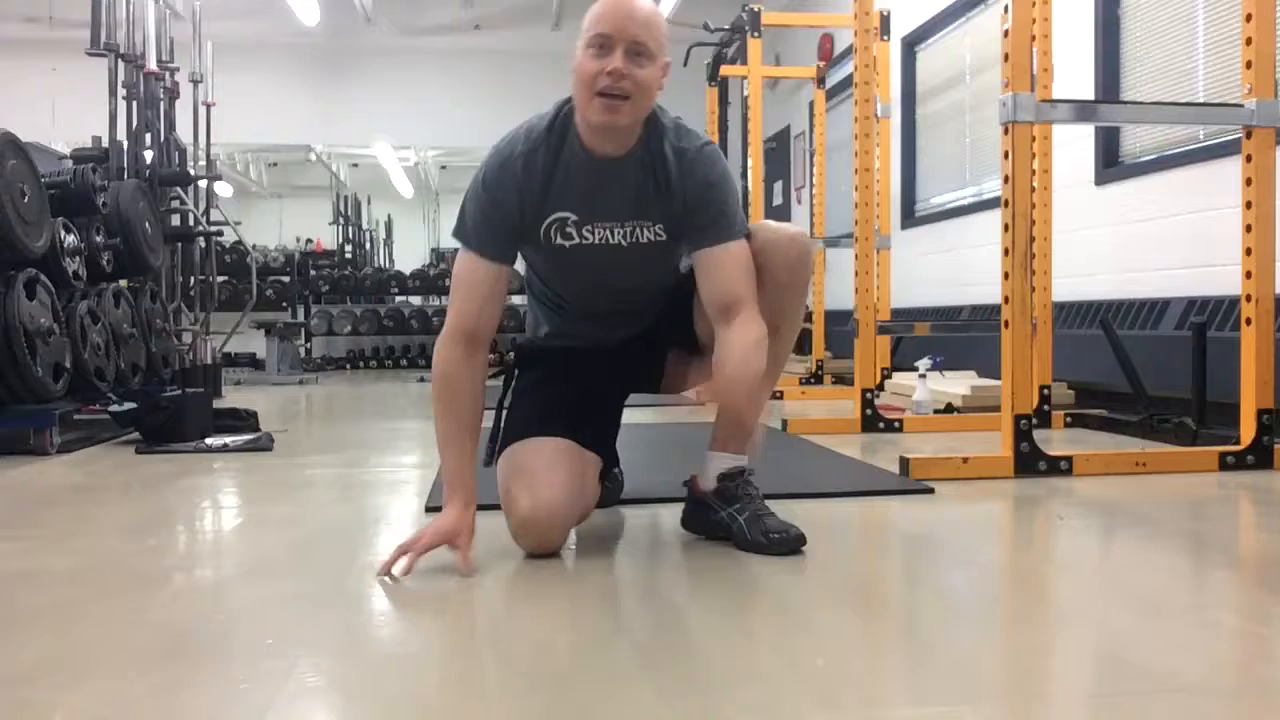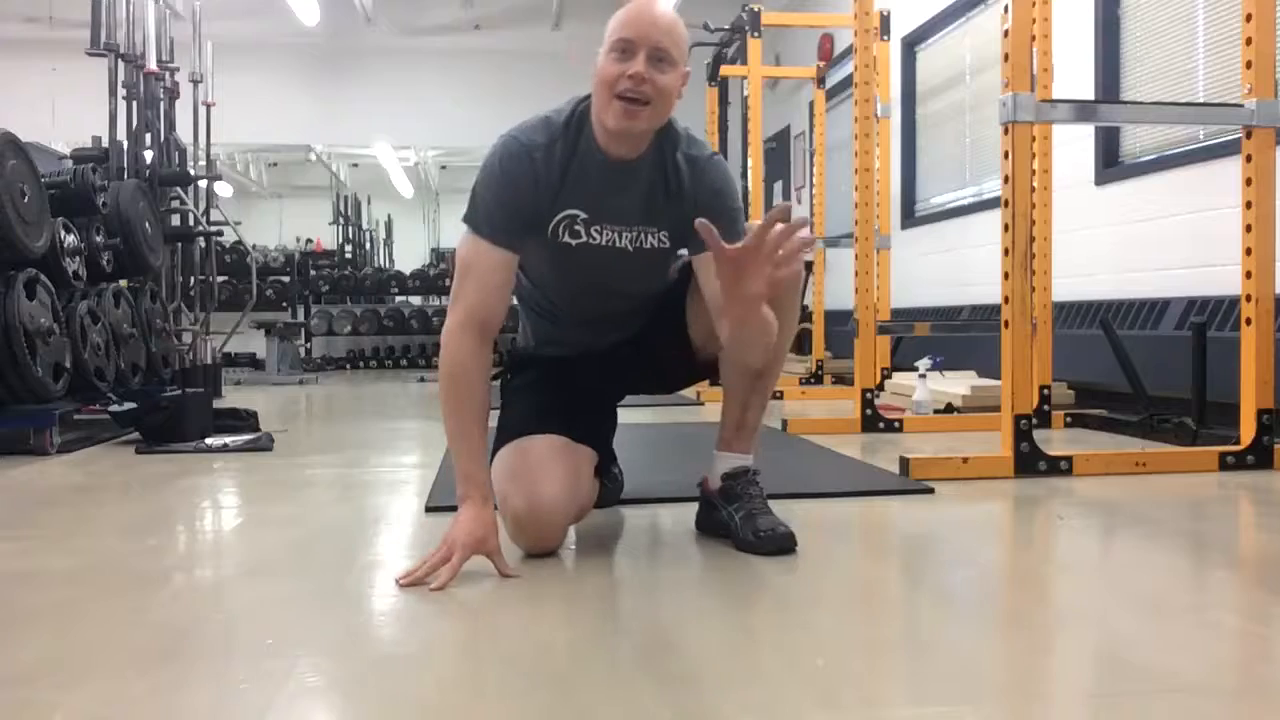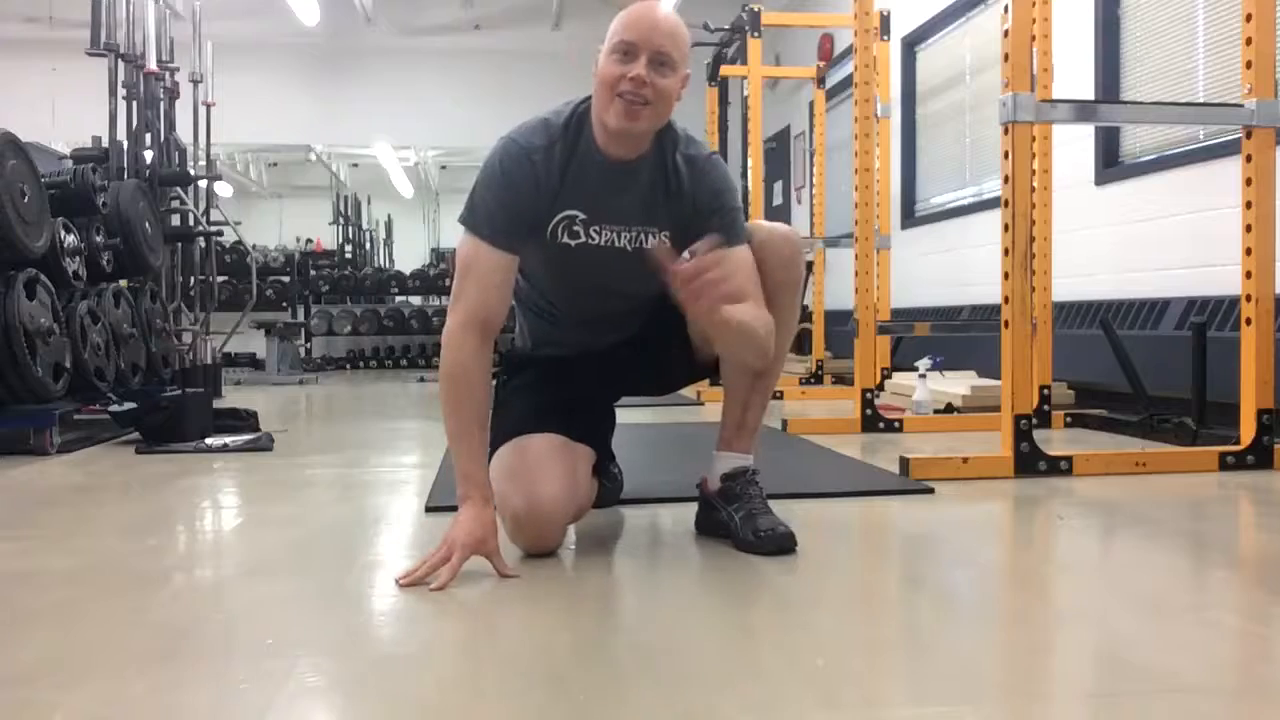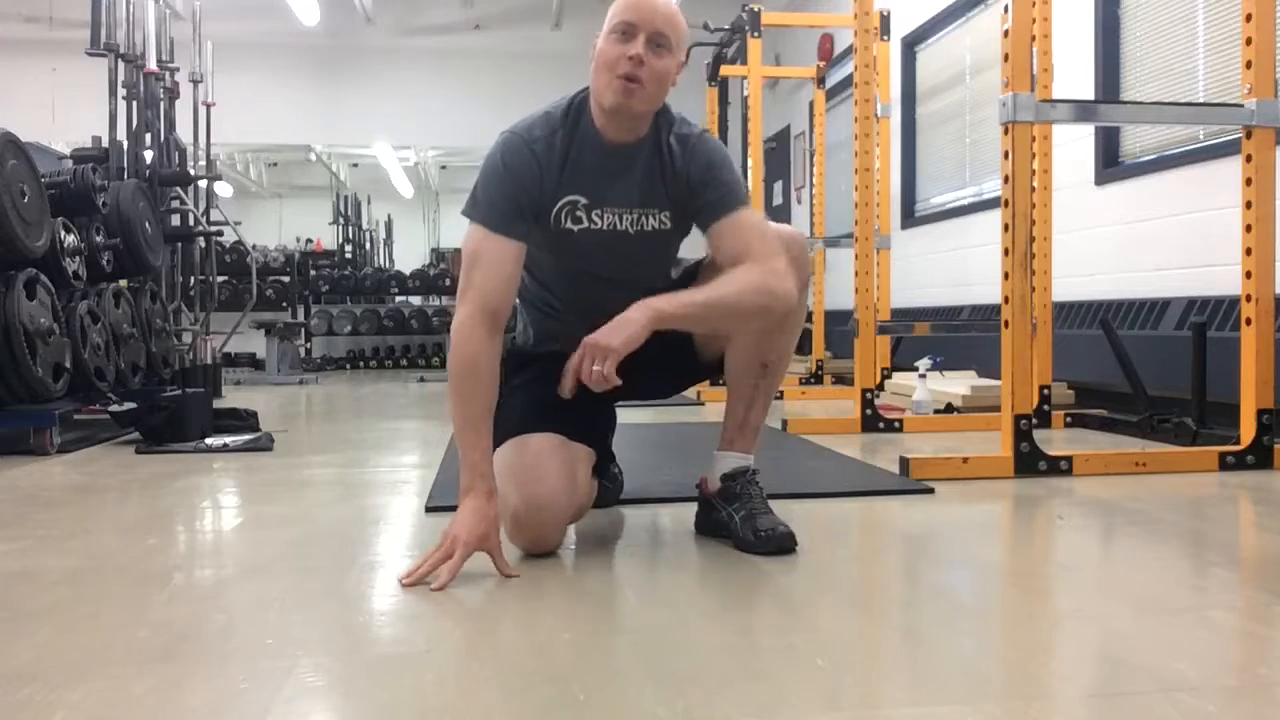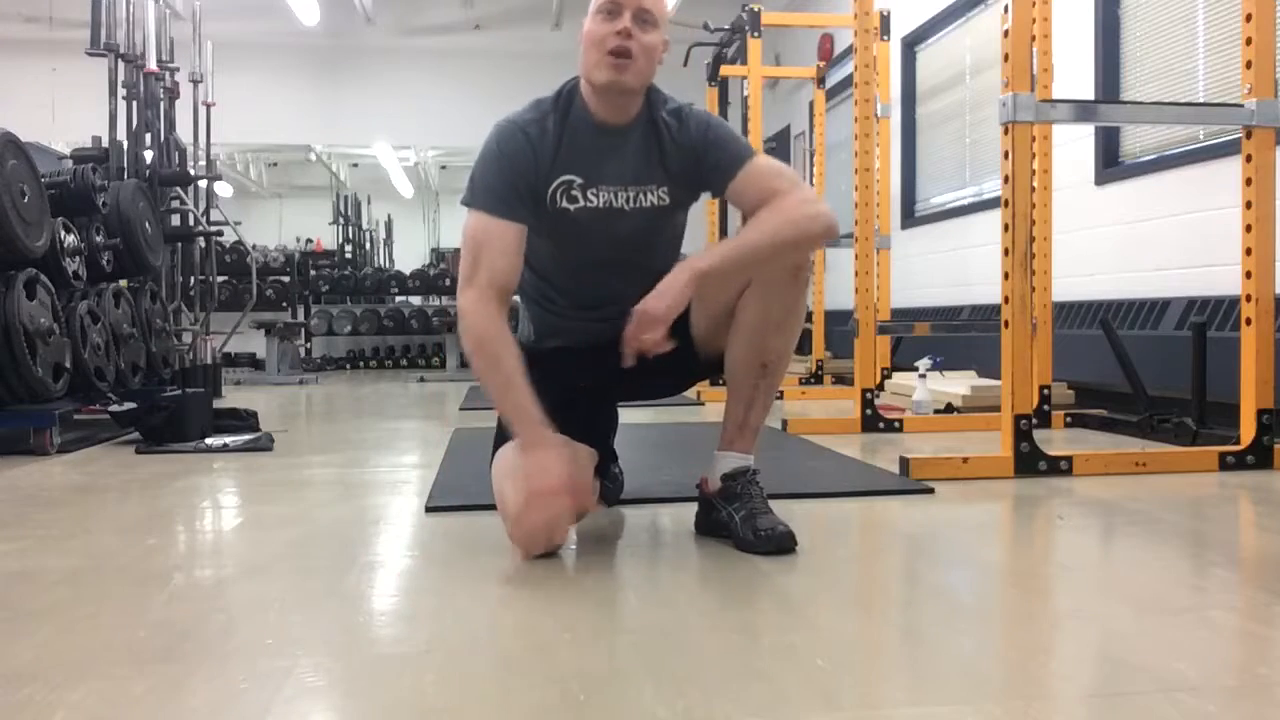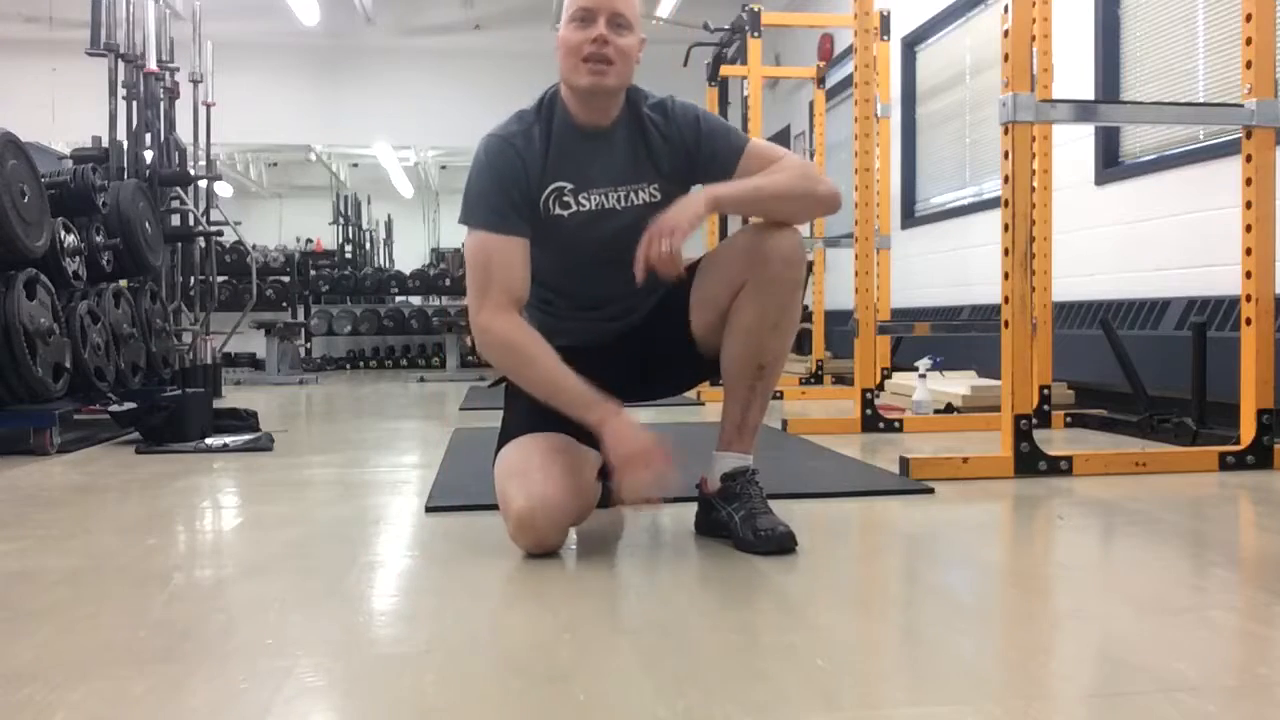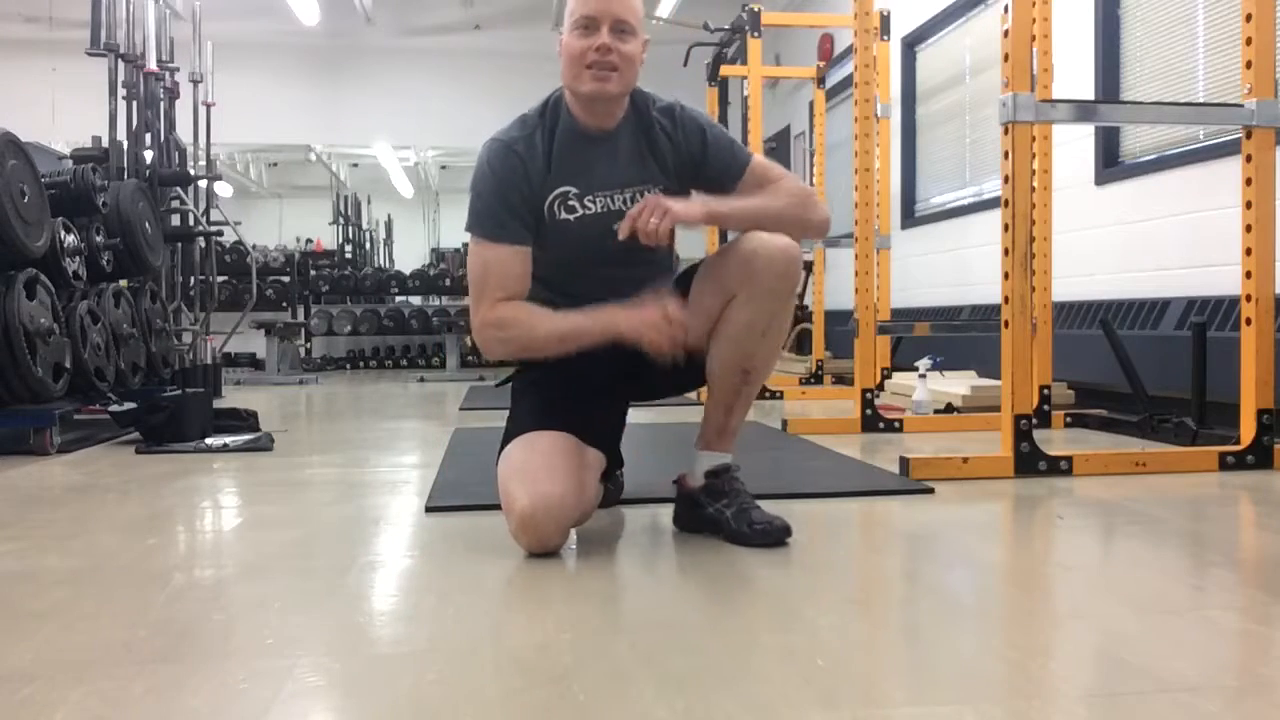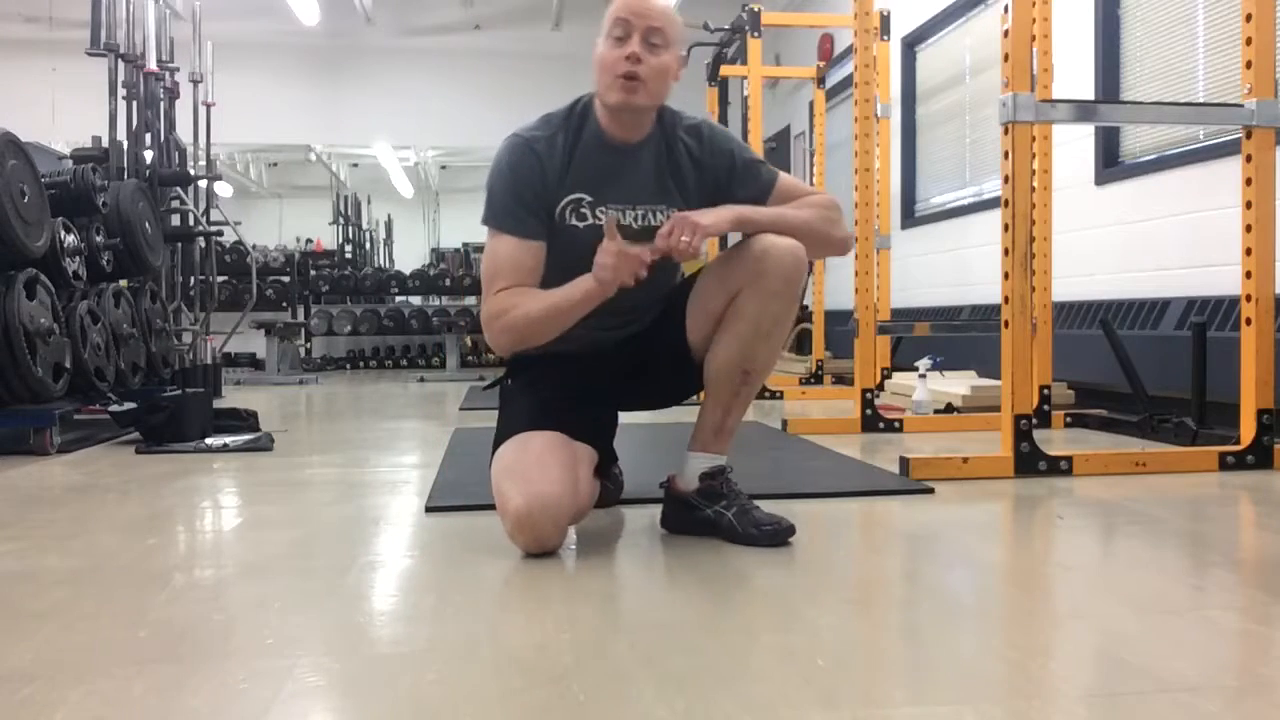
dt=0.2s
person 1, frame 1
left shoulder: (693, 163)
right shoulder: (516, 165)
left elbow: (737, 310)
right elbow: (464, 337)
left wrist: (739, 377)
right wrist: (458, 500)
left hip: (665, 324)
right hip: (568, 350)
left knee: (785, 247)
right knee: (538, 522)
left ankle: (722, 481)
right ankle: (595, 469)
person 1, frame 2
left shoulder: (700, 172)
right shoulder: (525, 156)
left elbow: (755, 349)
right elbow: (469, 328)
left wrist: (743, 304)
right wrist: (475, 501)
left hip: (656, 331)
right hip: (558, 357)
left knee: (779, 259)
right knee: (536, 523)
left ankle: (730, 482)
right ankle: (595, 471)
person 1, frame 3
left shoulder: (698, 173)
right shoulder: (524, 158)
left elbow: (758, 339)
right elbow: (470, 328)
left wrist: (711, 311)
right wrist: (474, 501)
left hip: (651, 334)
right hip: (555, 357)
left knee: (778, 248)
right knee: (535, 522)
left ankle: (730, 482)
right ankle: (593, 470)
person 1, frame 4
left shoulder: (696, 155)
right shoulder: (529, 151)
left elbow: (777, 289)
right elbow: (479, 317)
left wrist: (646, 318)
right wrist: (479, 493)
left hip: (649, 340)
right hip: (553, 354)
left knee: (787, 255)
right knee: (532, 521)
left ankle: (732, 481)
right ankle: (592, 470)
person 1, frame 5
left shoulder: (687, 131)
right shoulder: (522, 140)
left elbow: (813, 217)
right elbow: (479, 302)
left wrist: (687, 276)
right wrist: (536, 447)
left hip: (660, 330)
right hip: (559, 354)
left knee: (782, 248)
right knee: (536, 521)
left ankle: (730, 481)
right ankle: (591, 468)
person 1, frame 6
left shoulder: (674, 126)
right shoulder: (509, 152)
left elbow: (820, 190)
right elbow: (493, 321)
left wrist: (706, 197)
right wrist: (609, 420)
left hip: (658, 327)
right hip: (563, 356)
left knee: (777, 245)
right knee: (536, 521)
left ankle: (728, 483)
right ankle: (594, 469)
person 1, frame 7
left shoulder: (678, 129)
right shoulder: (512, 156)
left elbow: (810, 213)
right elbow: (493, 326)
left wrist: (704, 206)
right wrist: (620, 319)
left hip: (661, 332)
right hip: (565, 356)
left knee: (772, 253)
right knee: (537, 521)
left ankle: (707, 480)
right ankle: (594, 470)
person 1, frame 8
left shoulder: (700, 147)
right shoulder: (531, 154)
left elbow: (833, 228)
right elbow: (500, 325)
left wrist: (732, 214)
right wrist: (597, 282)
left hip: (656, 341)
right hip: (560, 362)
left knee: (780, 256)
right knee: (535, 520)
left ankle: (700, 484)
right ankle: (593, 470)
